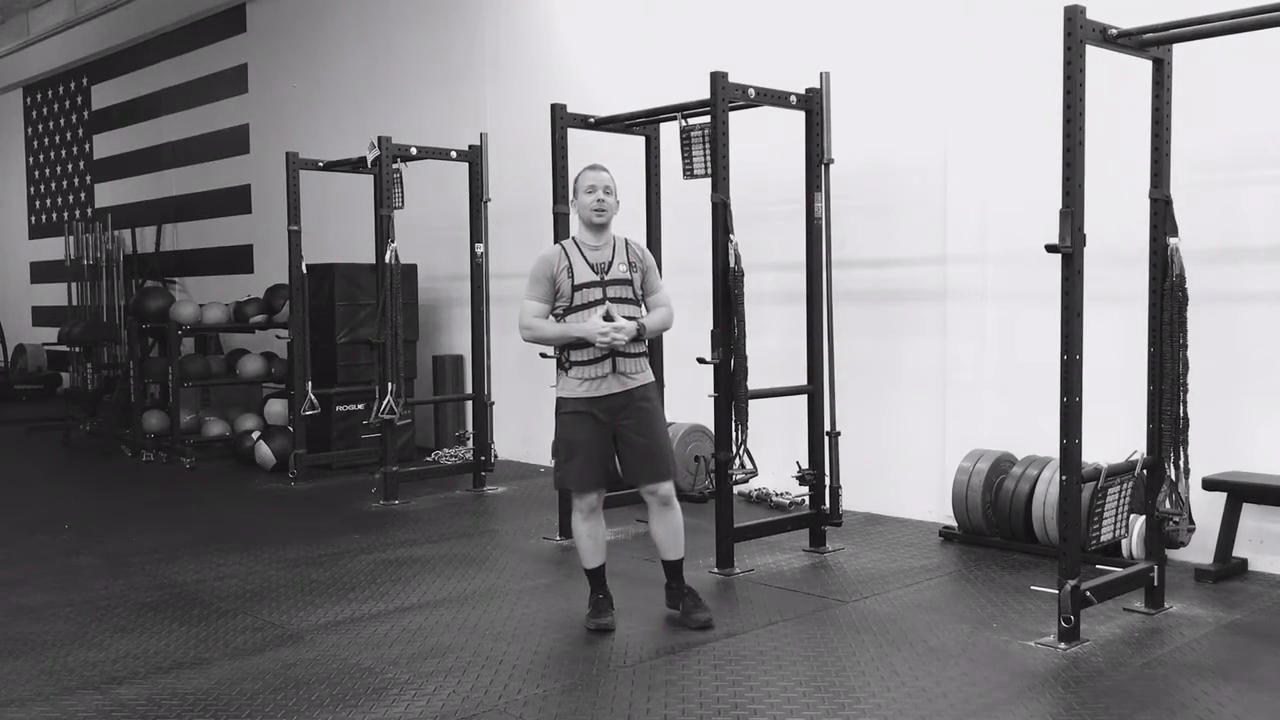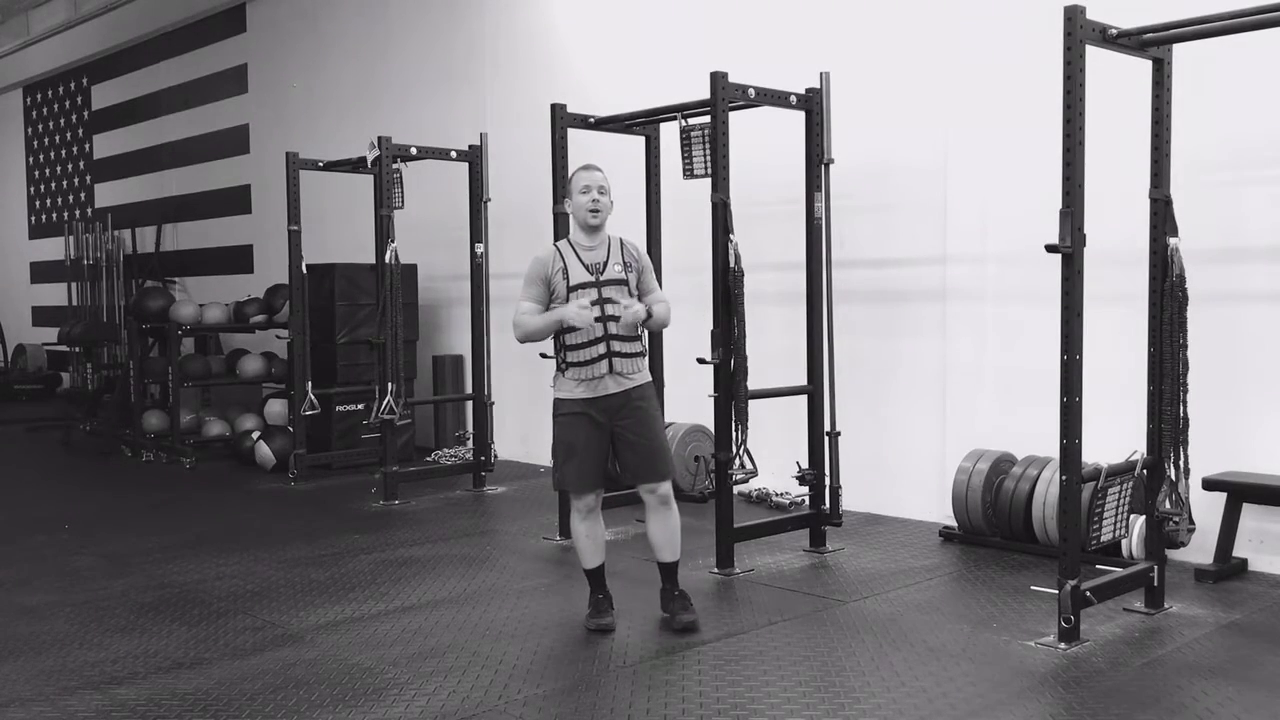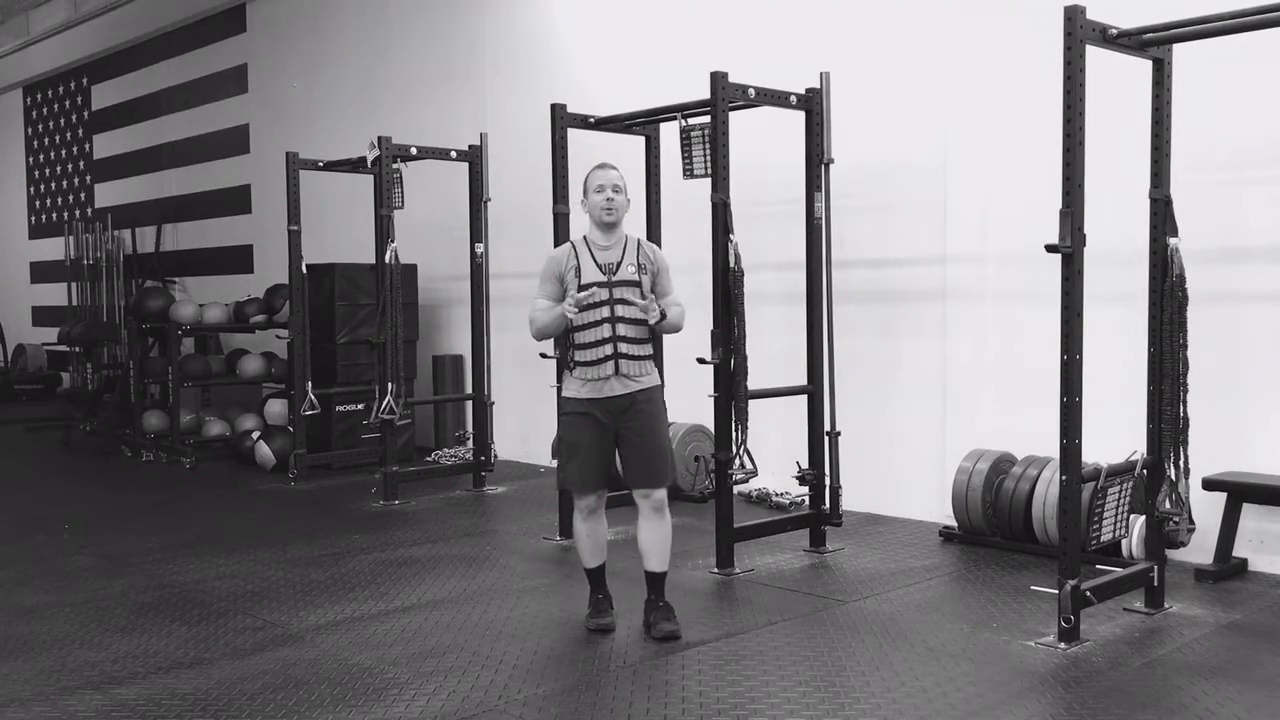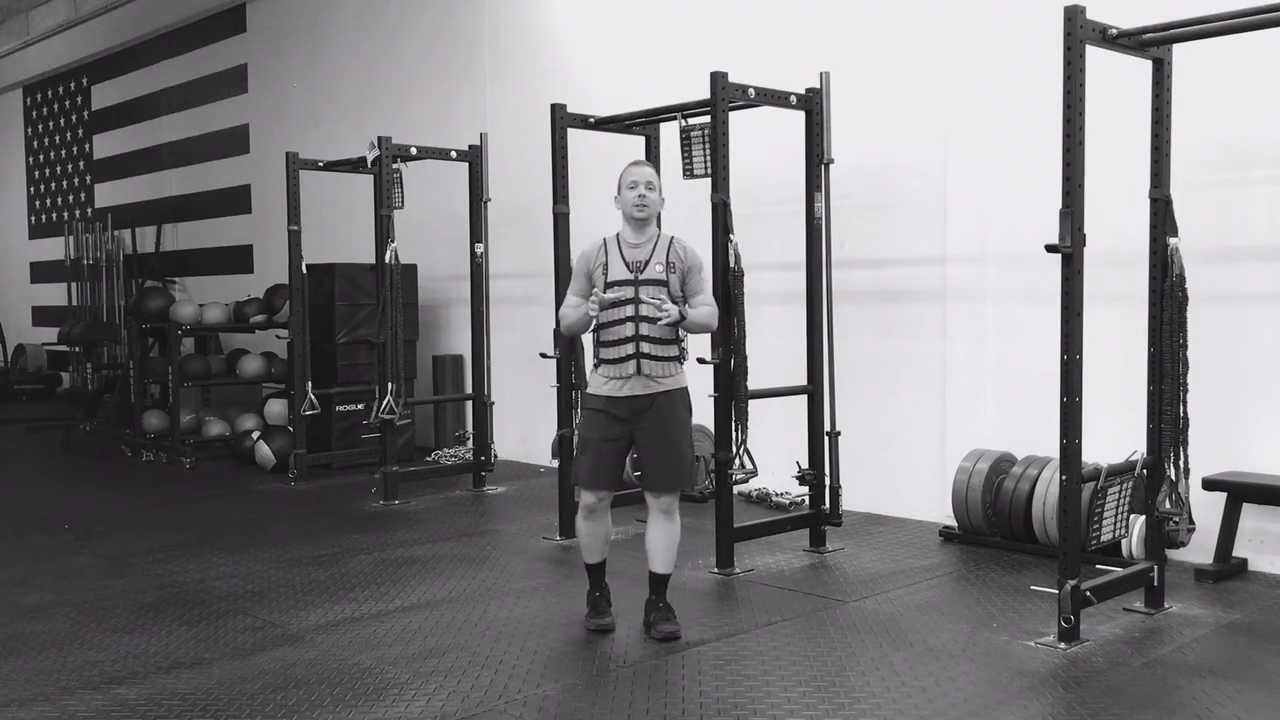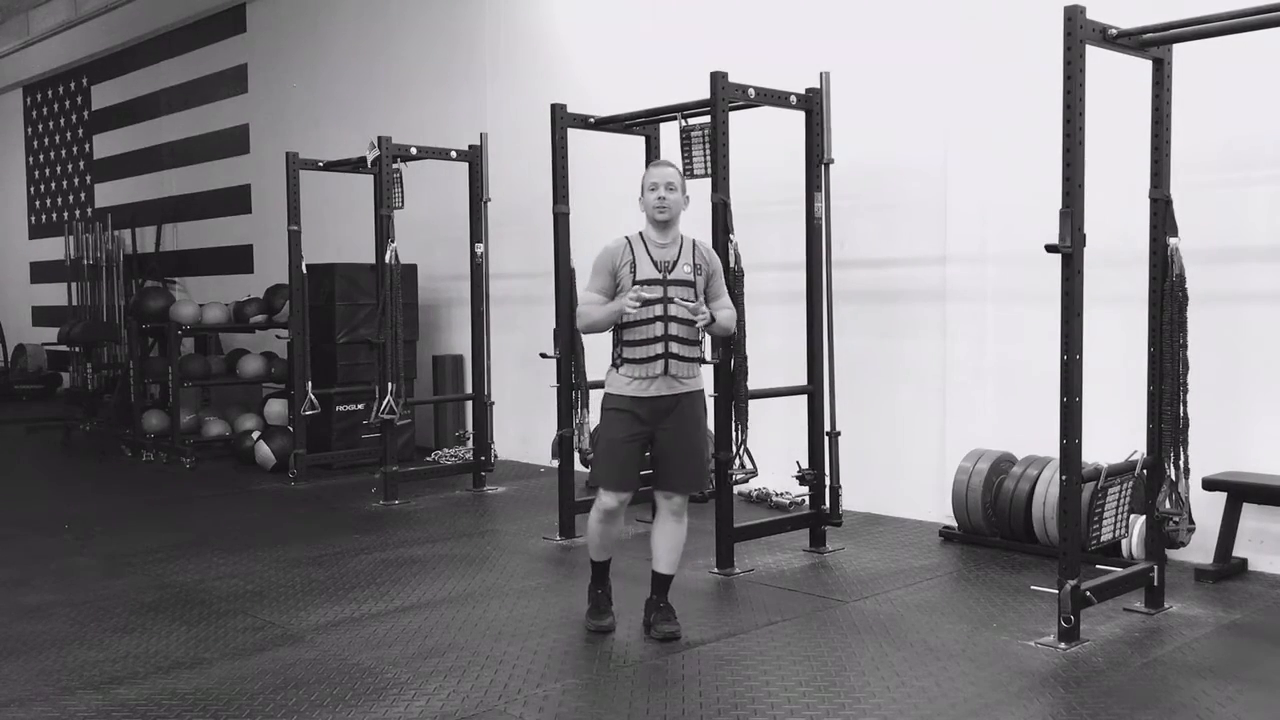
dt=0.5s
person 1, frame 1
left shoulder: (637, 254)
right shoulder: (552, 260)
left elbow: (665, 312)
right elbow: (529, 327)
left wrist: (636, 326)
right wrist: (583, 330)
left hip: (637, 388)
right hip: (579, 396)
left knee: (661, 490)
right knee: (586, 500)
left ankle: (677, 588)
right ankle: (599, 595)
person 1, frame 2
left shoulder: (633, 254)
right shoulder: (547, 261)
left elbow: (664, 315)
right elbow: (522, 330)
left wrist: (644, 311)
right wrist: (561, 315)
left hip: (634, 388)
right hip: (577, 397)
left knee: (658, 490)
right knee: (584, 500)
left ankle: (671, 590)
right ankle: (599, 595)
person 1, frame 3
left shoulder: (649, 255)
right shoulder: (562, 259)
left elbow: (678, 318)
right elbow: (536, 327)
left wrist: (660, 314)
right wrist: (565, 310)
left hip: (641, 391)
right hip: (583, 396)
left knee: (653, 497)
right knee: (587, 500)
left ankle: (656, 600)
right ankle: (599, 595)
person 1, frame 4
left shoulder: (682, 253)
right shoulder: (593, 254)
left elbow: (710, 316)
right elbow: (565, 322)
left wrist: (679, 314)
right wrist: (586, 310)
left hip: (664, 393)
right hip: (606, 393)
left knee: (664, 500)
right knee: (592, 497)
left ankle: (658, 601)
right ankle: (597, 591)
person 1, frame 5
left shoulder: (704, 256)
right shoulder: (616, 252)
left elbow: (730, 319)
right elbow: (583, 319)
left wrist: (709, 317)
right wrist: (618, 307)
left hip: (683, 395)
right hip: (626, 394)
left knee: (674, 501)
right knee: (611, 500)
left ankle: (659, 601)
right ankle: (599, 587)
